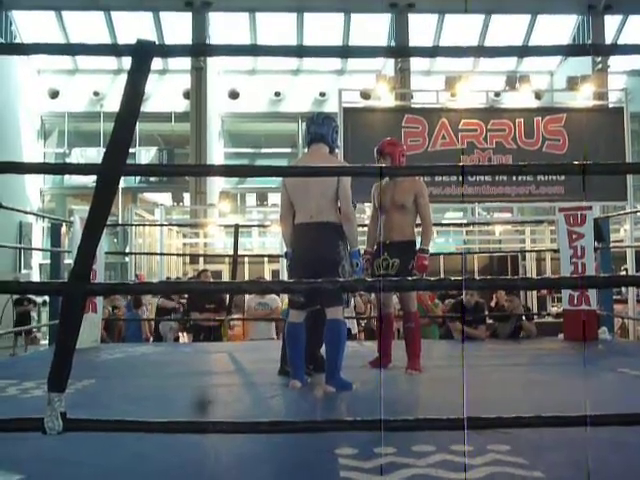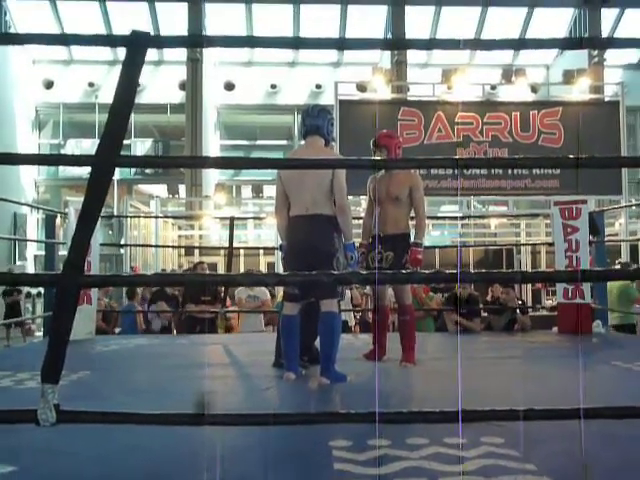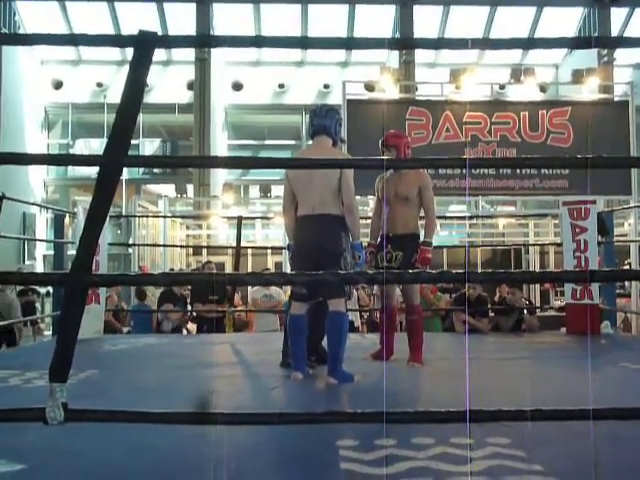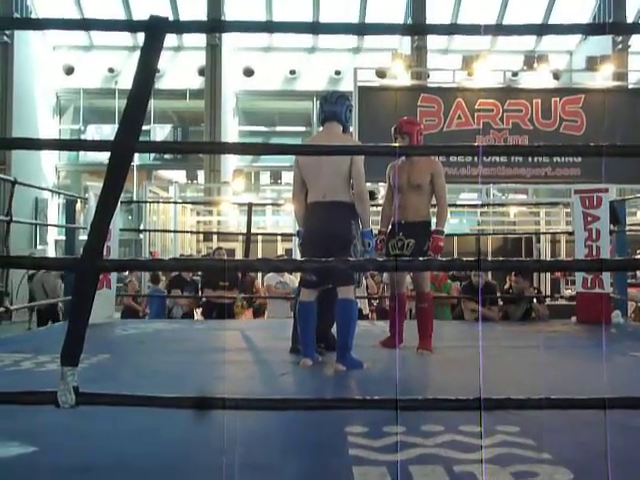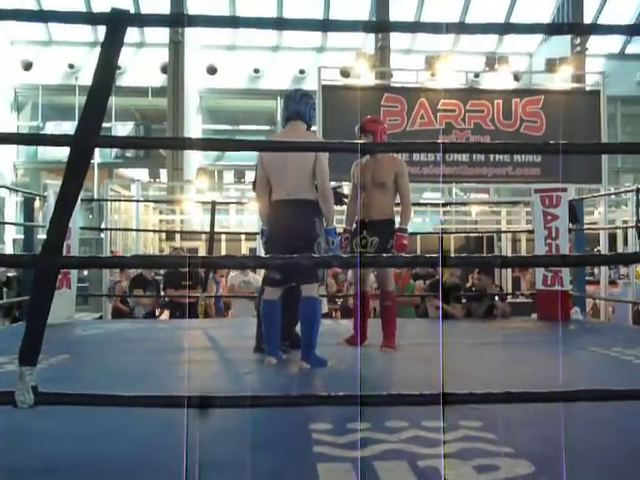
dt=0.7s
person 1, frame 1
right shoulder: (338, 165)
left elbow: (285, 217)
right elbow: (347, 213)
left wrist: (290, 249)
right wrist: (354, 249)
left hip: (301, 240)
right hip: (329, 238)
left knee: (297, 310)
right knee: (335, 309)
left ankle: (296, 374)
right ankle: (333, 378)
person 1, frame 2
left shoulder: (287, 161)
right shoulder: (332, 158)
left elbow: (280, 210)
right elbow: (341, 205)
left wrist: (285, 241)
right wrist: (349, 241)
left hip: (296, 233)
right hip: (324, 231)
left knee: (291, 302)
right knee: (329, 301)
left ankle: (290, 367)
right ankle: (327, 370)
person 1, frame 3
right shoulder: (341, 158)
left elbow: (287, 210)
right elbow: (349, 205)
left wrist: (292, 242)
right wrist: (357, 241)
left hip: (303, 232)
right hip: (332, 231)
left knee: (299, 301)
right knee: (337, 301)
left ankle: (298, 366)
right ankle: (335, 370)
person 1, frame 4
left shoulder: (305, 148)
right shoulder: (351, 145)
left elbow: (297, 196)
right elbow: (360, 192)
left wrist: (302, 228)
right wrist: (366, 228)
left hip: (314, 219)
right hip: (341, 217)
left knee: (308, 287)
right knee: (346, 287)
left ankle: (307, 353)
right ankle: (343, 356)
person 1, frame 5
right shoulder: (315, 142)
left elbow: (261, 193)
right elbow: (324, 189)
left wrist: (266, 226)
right wrist: (330, 227)
left hip: (278, 217)
right hip: (306, 216)
left knee: (272, 286)
right knee: (310, 286)
left ankle: (271, 351)
right ankle: (308, 355)
person 2, frame 1
left shoulder: (416, 185)
right shoulder: (377, 188)
left elbow: (426, 222)
left wrist: (423, 253)
right wrist: (368, 252)
left hip: (405, 248)
right hip: (382, 248)
left knee: (408, 303)
right knee: (383, 304)
left ankle: (414, 359)
right ankle: (383, 355)
person 2, frame 2
left shoulder: (411, 178)
right shoulder: (373, 181)
left elbow: (420, 216)
left wrist: (417, 246)
right wrist: (363, 245)
left hip: (399, 241)
right hip: (376, 241)
left knee: (403, 296)
right knee: (378, 297)
left ankle: (409, 352)
right ankle: (378, 347)
person 2, frame 3
left shoulder: (420, 177)
right shoulder: (381, 180)
left elbow: (430, 215)
left wrist: (426, 245)
right wrist: (372, 244)
left hip: (409, 240)
right hip: (385, 241)
left knee: (411, 295)
right knee: (386, 295)
left ankle: (416, 351)
right ankle: (386, 347)
person 2, frame 4
left shoulder: (432, 165)
right shoulder: (393, 168)
left elbow: (442, 203)
left wrist: (439, 233)
right wrist: (382, 232)
left hip: (420, 229)
right hip: (397, 229)
left knee: (422, 283)
right knee: (395, 283)
left ankle: (425, 339)
right ankle: (395, 335)
person 2, frame 5
left shoulder: (396, 164)
right shoulder: (357, 166)
left elbow: (405, 201)
left wrist: (402, 231)
right wrist: (347, 230)
left hip: (384, 227)
right hip: (361, 226)
left knee: (386, 281)
right knee: (359, 281)
left ankle: (389, 337)
right ankle: (359, 333)
